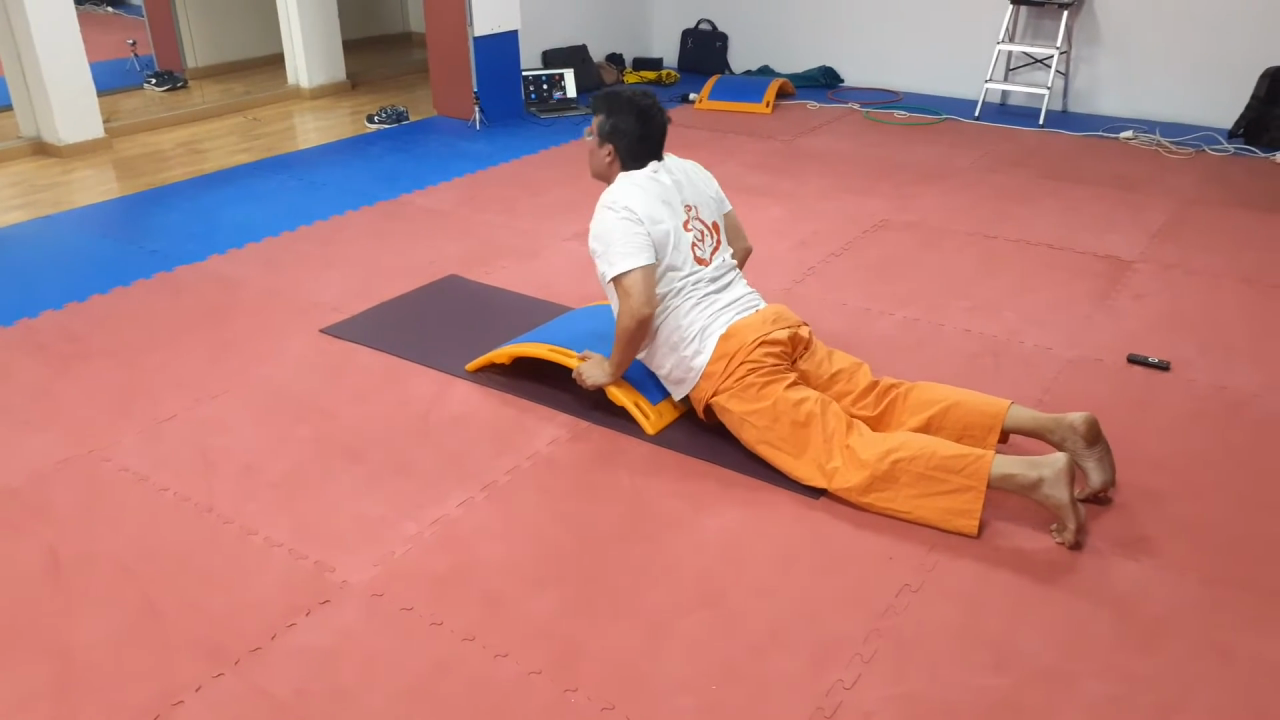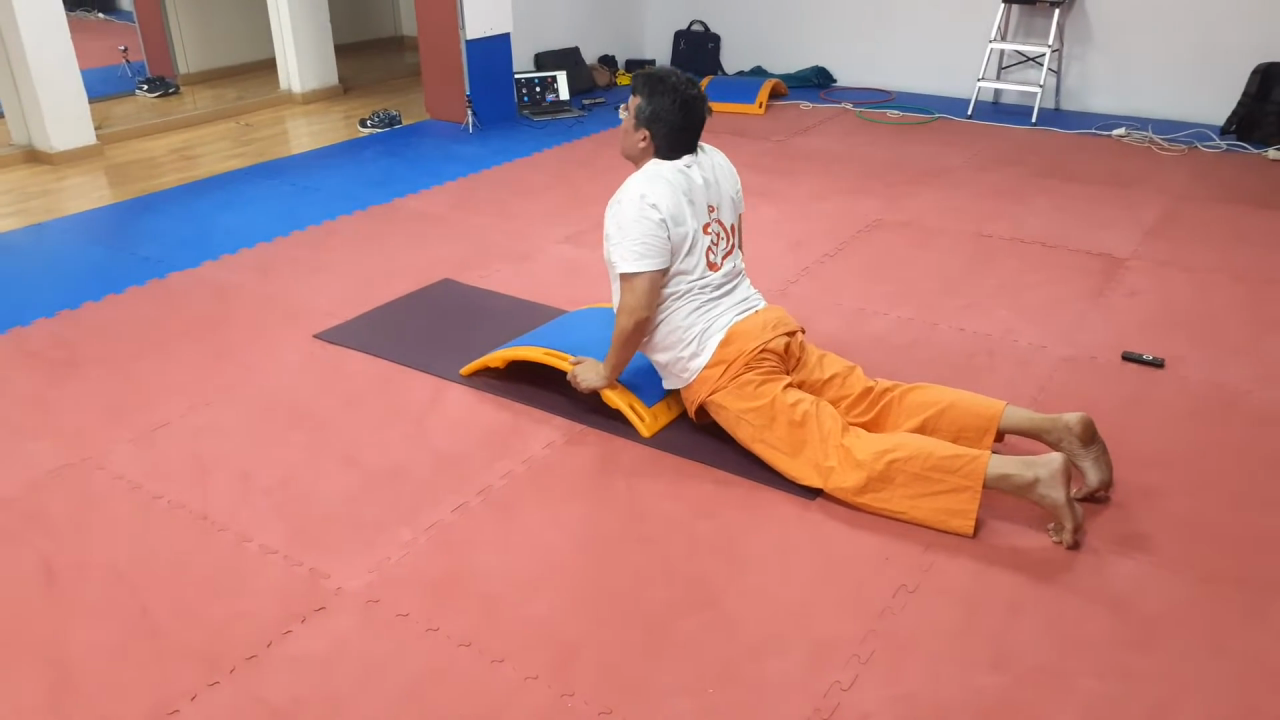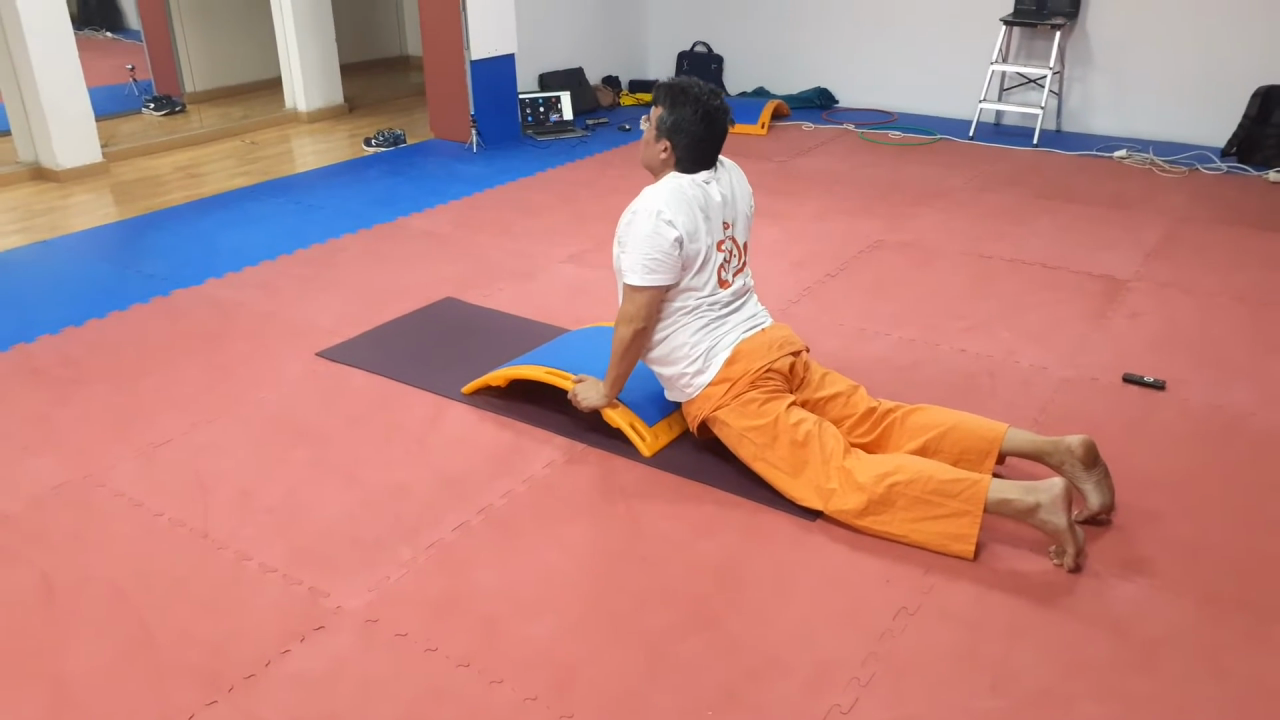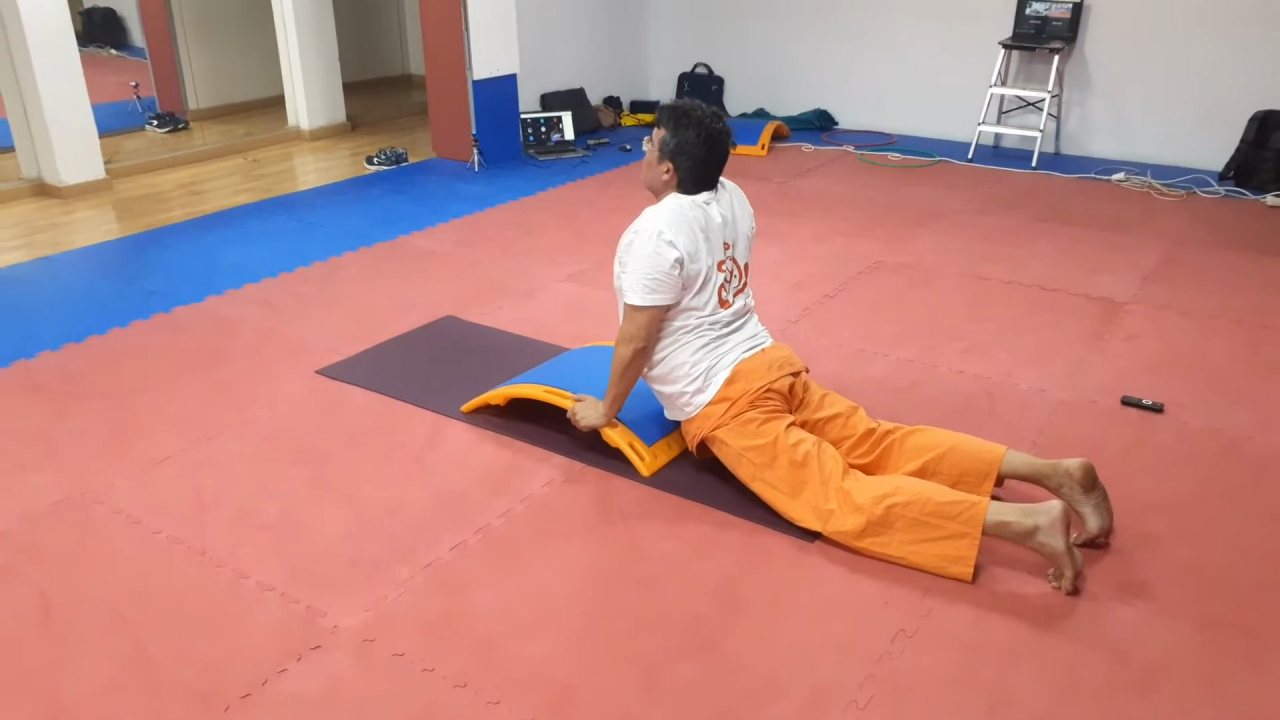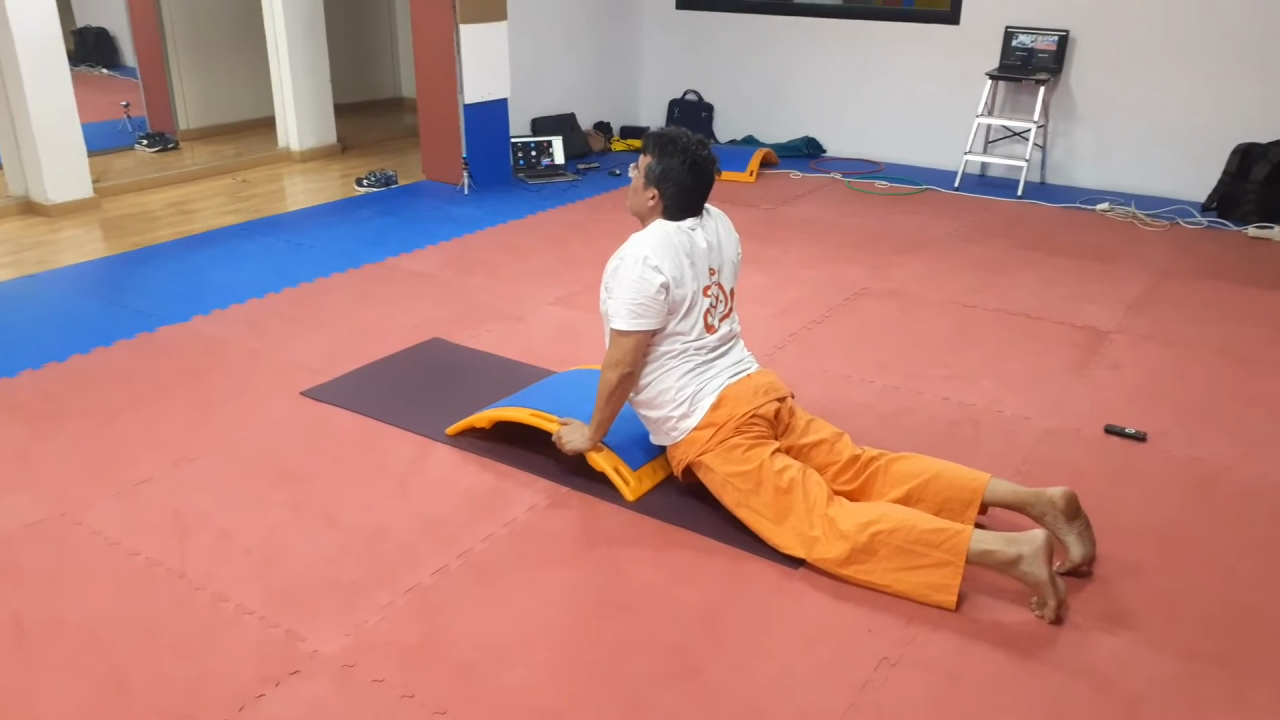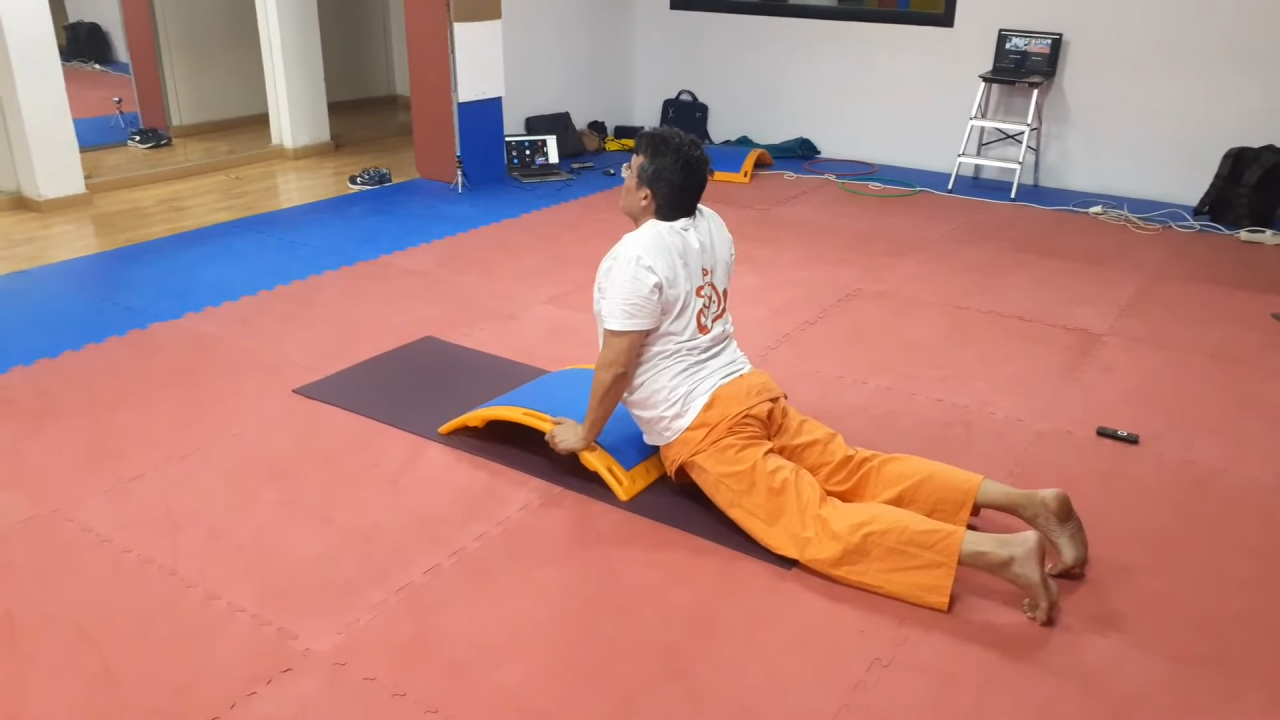
dt=0.5s
person 1, frame 1
left shoulder: (616, 209)
right shoulder: (688, 171)
left elbow: (639, 309)
left wrist: (612, 370)
left hip: (725, 366)
right hip: (768, 324)
left knee: (848, 457)
right knee: (889, 403)
left ankle: (1032, 474)
right ankle: (1060, 427)
person 1, frame 2
left shoulder: (637, 201)
right shoulder: (714, 162)
left elbow: (638, 310)
left wrist: (606, 372)
left hip: (722, 366)
right hip: (764, 326)
left knee: (842, 457)
right knee: (883, 405)
left ankle: (1028, 475)
right ankle: (1055, 427)
person 1, frame 3
left shoulder: (652, 213)
right shoulder: (729, 177)
left elbow: (636, 322)
left wrist: (608, 390)
left hip: (724, 382)
right hip: (768, 344)
left knee: (842, 479)
right knee: (882, 424)
left ankle: (1029, 499)
right ankle: (1056, 449)
person 1, frame 4
left shoulder: (653, 234)
right shoulder: (730, 198)
left elbow: (635, 340)
left wrist: (606, 409)
left hip: (724, 401)
right hip: (768, 364)
left knee: (839, 498)
right knee: (882, 446)
left ankle: (1028, 522)
right ankle: (1054, 472)
person 1, frame 5
left shoulder: (639, 260)
right shoulder: (716, 224)
left elbow: (621, 365)
left wrist: (592, 434)
left hip: (710, 427)
right hip: (754, 389)
left knee: (824, 526)
right knee: (866, 471)
left ankle: (1011, 550)
right ankle: (1038, 499)
person 1, frame 6
left shoulder: (633, 259)
right shoulder: (710, 225)
left elbow: (616, 364)
left wrist: (586, 432)
left hip: (703, 427)
right hip: (746, 389)
left knee: (816, 525)
right knee: (859, 473)
left ankle: (1003, 552)
right ankle: (1030, 502)
